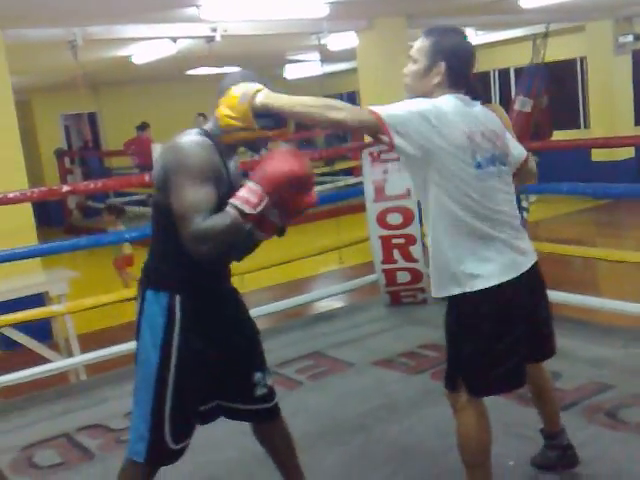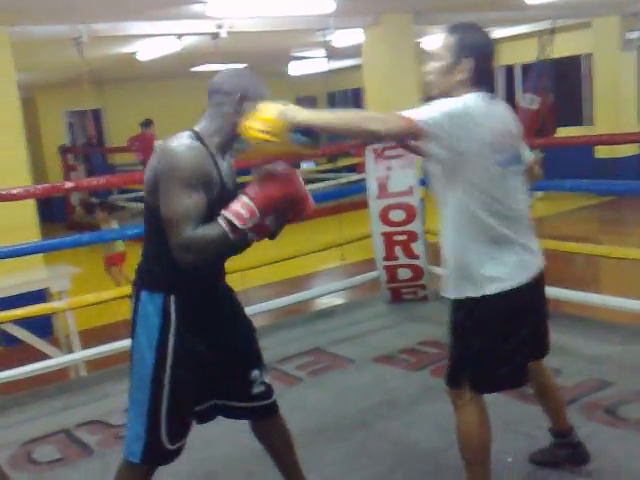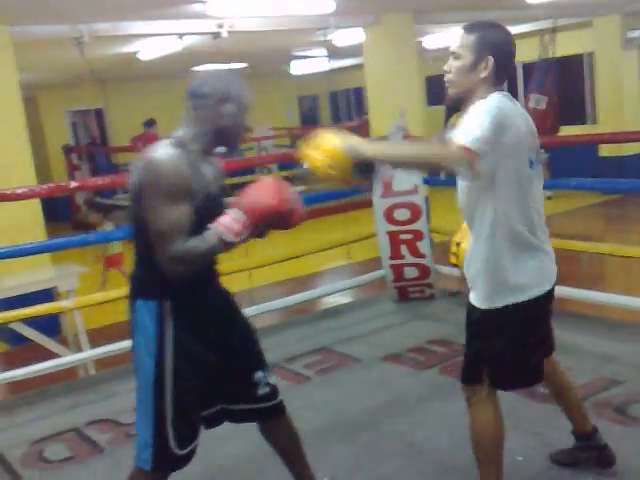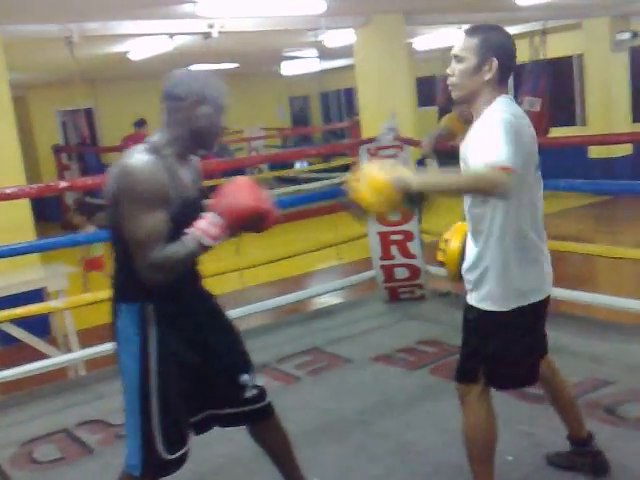
dt=0.1s
person 1, frame 1
left shoulder: (428, 114)
right shoulder: (485, 117)
left elbow: (344, 116)
right elbow: (526, 168)
left wrist: (265, 98)
left hip: (475, 281)
right hip: (519, 267)
left knee: (464, 393)
right knee: (526, 364)
right ankle: (558, 444)
person 1, frame 2
left shoulder: (457, 114)
right shoulder: (502, 115)
left elbow: (379, 126)
right elbow: (527, 170)
left wrist: (296, 116)
left hip: (488, 283)
right hip: (523, 268)
left knee: (465, 390)
right knee: (528, 361)
right ankle: (567, 441)
person 1, frame 3
left shoulder: (492, 113)
right shoulder: (514, 114)
left elbow: (447, 155)
left wrist: (362, 149)
left hip: (501, 278)
right hip: (533, 271)
left knee: (478, 388)
right knee: (535, 359)
right ankle: (591, 443)
person 1, frame 4
left shoulder: (500, 120)
right shoulder: (498, 118)
left elbow: (498, 180)
left wrist: (412, 182)
right wrist: (471, 233)
left hip: (500, 283)
right hip: (526, 277)
left knee: (471, 386)
right knee: (533, 363)
person 2, frame 1
left shoulder: (230, 161)
right shoulder: (192, 150)
right elbow: (198, 240)
left wrist: (278, 215)
right wrist: (261, 189)
left hip: (216, 296)
right hip: (174, 304)
left knee: (263, 403)
right knee: (154, 444)
person 2, frame 2
left shoulder: (222, 159)
right shoulder: (182, 154)
right elbow: (187, 248)
left wrist: (270, 220)
right wrist: (251, 204)
left hip: (211, 296)
right hip: (168, 305)
left knee: (261, 400)
right knee: (151, 444)
person 2, frame 3
left shoulder: (209, 163)
right shoulder: (163, 164)
right elbow: (174, 260)
left wrist: (255, 219)
right wrist: (240, 218)
left hip: (208, 300)
right hip: (166, 310)
left knee: (266, 401)
person 2, frame 4
left shoulder: (187, 164)
right shoulder: (139, 169)
right elbow: (153, 268)
left wrist: (227, 218)
right wrist: (217, 220)
left hip: (191, 303)
right hip: (149, 316)
left knee: (254, 402)
